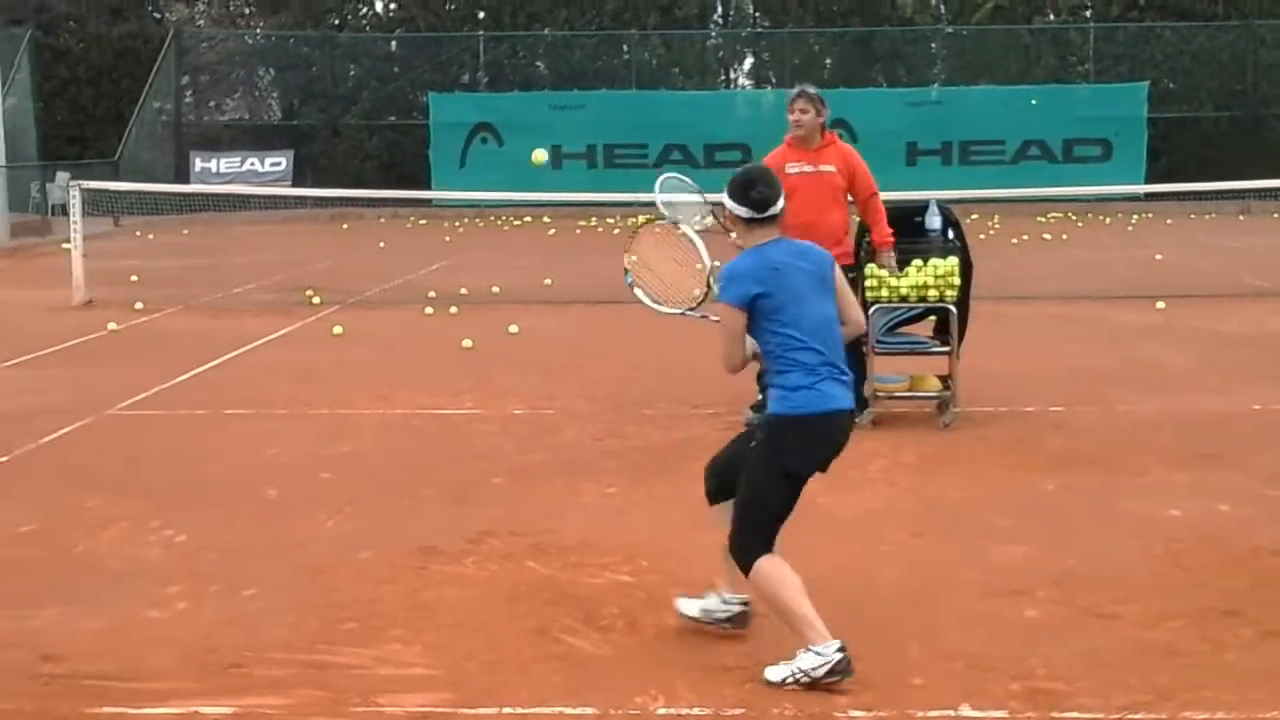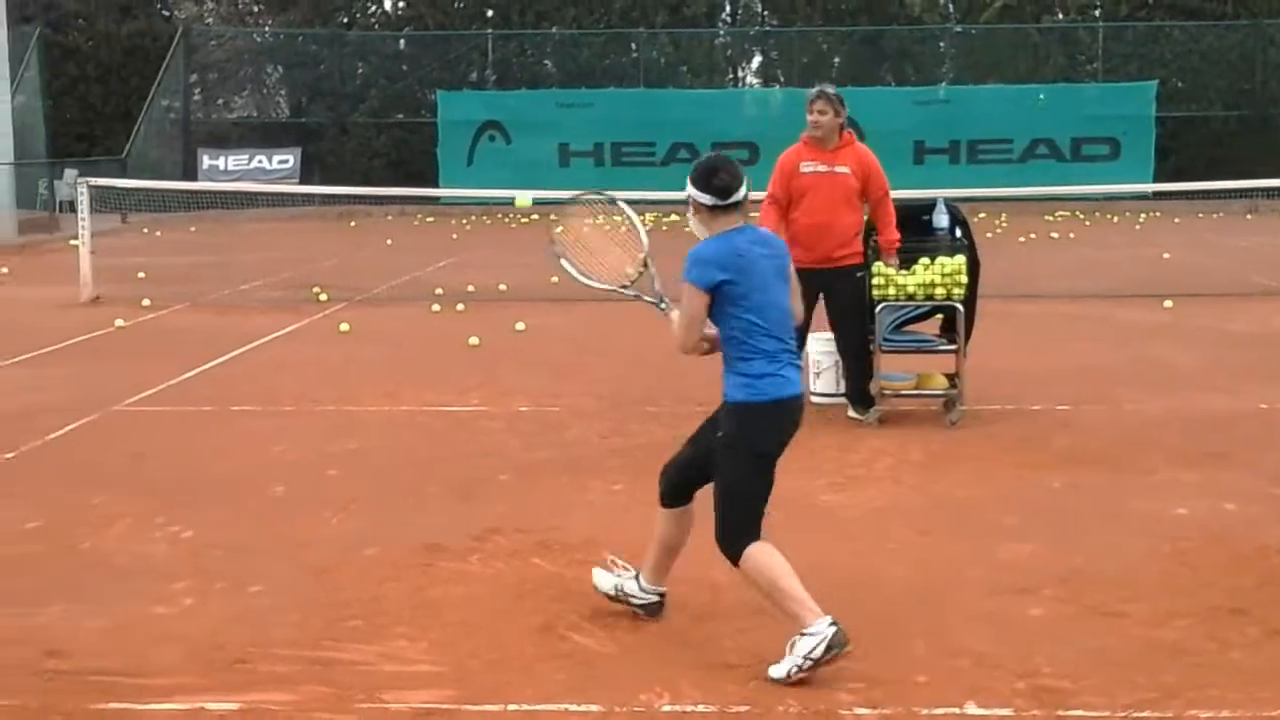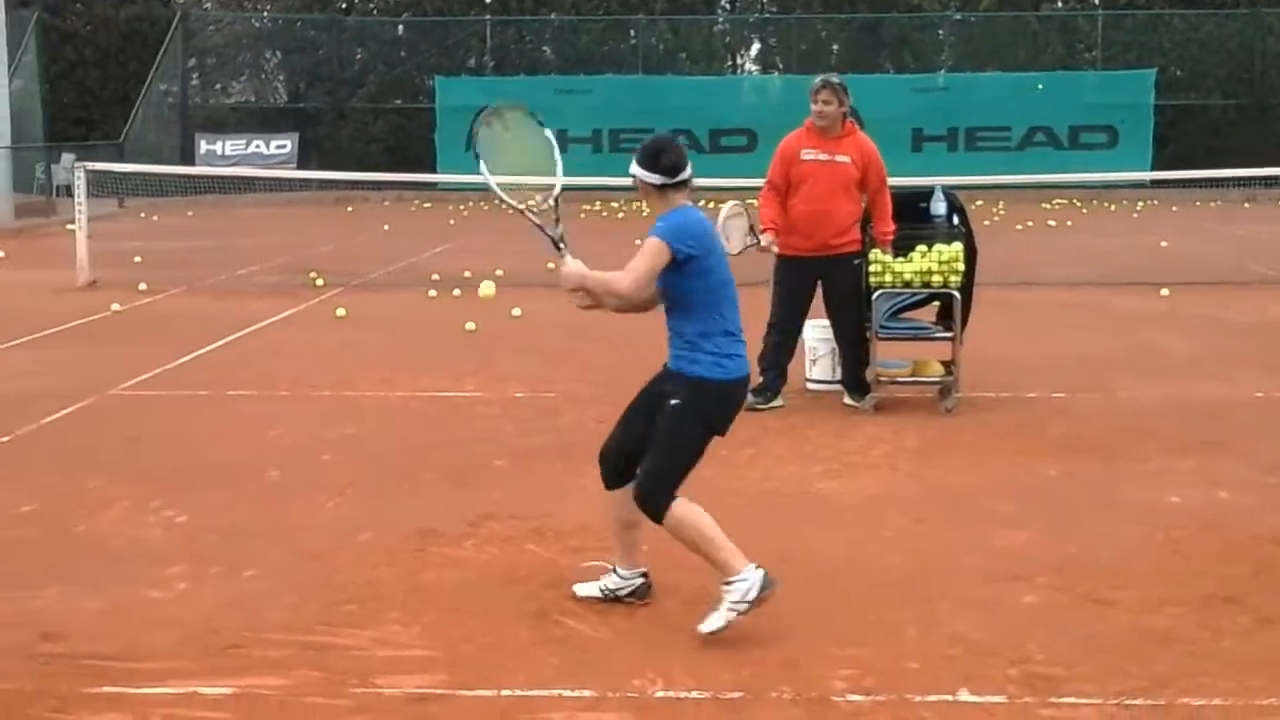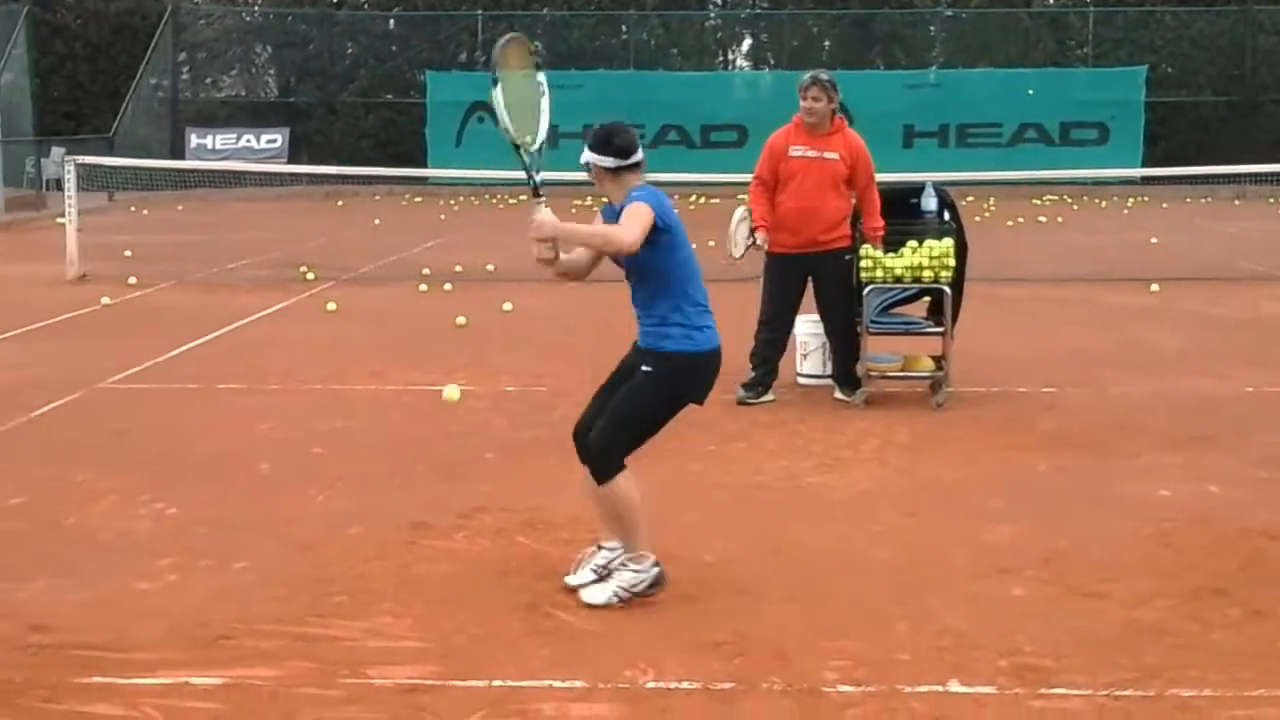
dt=0.1s
person 1, frame 1
left shoulder: (741, 271)
right shoulder: (818, 256)
left elbow: (732, 360)
right elbow: (855, 324)
left hip: (797, 417)
right hip: (835, 412)
left knee: (752, 544)
right knee: (720, 476)
left ankle: (823, 651)
right ankle: (731, 599)
person 1, frame 2
left shoulder: (707, 255)
right shoulder: (773, 244)
left elbow: (690, 341)
left wrist: (683, 329)
left hip: (761, 405)
right hip: (772, 397)
left knee: (736, 537)
right knee: (677, 481)
left ankle: (817, 630)
right ankle: (648, 586)
person 1, frame 3
left shoulder: (673, 227)
right shoulder: (686, 223)
left elbow: (627, 288)
right elbow: (645, 298)
left wrist: (580, 275)
right wrist: (598, 296)
left hip: (710, 380)
right hip: (688, 371)
left knee: (653, 496)
right knee: (615, 458)
left ankle: (743, 576)
right ankle: (629, 575)
person 1, frame 4
left shoulder: (644, 201)
right shoulder: (612, 206)
left elbow: (626, 242)
right elbow: (578, 267)
left wrist: (558, 228)
right wrist: (553, 251)
left hip: (685, 355)
right hip: (657, 346)
left knee: (604, 450)
right knee: (587, 435)
left ankle: (642, 566)
right ankle: (620, 549)
person 2, frame 1
left shoulder: (844, 154)
right shoulder: (776, 159)
left elbow: (869, 200)
left wrist: (883, 244)
left hip: (837, 264)
left ankle: (855, 401)
right ankle: (768, 402)
person 2, frame 2
left shoulder: (861, 157)
right shoulder: (791, 157)
left elbow: (881, 204)
right elbow: (774, 204)
left wrist: (889, 248)
left hip: (846, 265)
right hip: (797, 265)
left knee: (853, 338)
left ankle: (861, 401)
person 2, frame 3
left shoulder: (862, 146)
right shoulder: (792, 144)
left elbow: (879, 194)
right elbow: (772, 190)
left wrist: (884, 239)
right wrist: (768, 227)
left hip: (844, 253)
right hip: (793, 252)
left knee: (850, 326)
right knee: (783, 323)
left ankle: (856, 387)
right ankle: (769, 388)
person 2, frame 4
left shoulder: (851, 143)
right shoulder: (780, 140)
left elbow: (866, 192)
right elbow: (761, 186)
left wrist: (875, 236)
right wrist: (760, 226)
left hip: (834, 249)
right hip: (784, 249)
left knee: (840, 321)
right knee: (773, 320)
left ankle: (847, 382)
right ankle: (760, 382)
